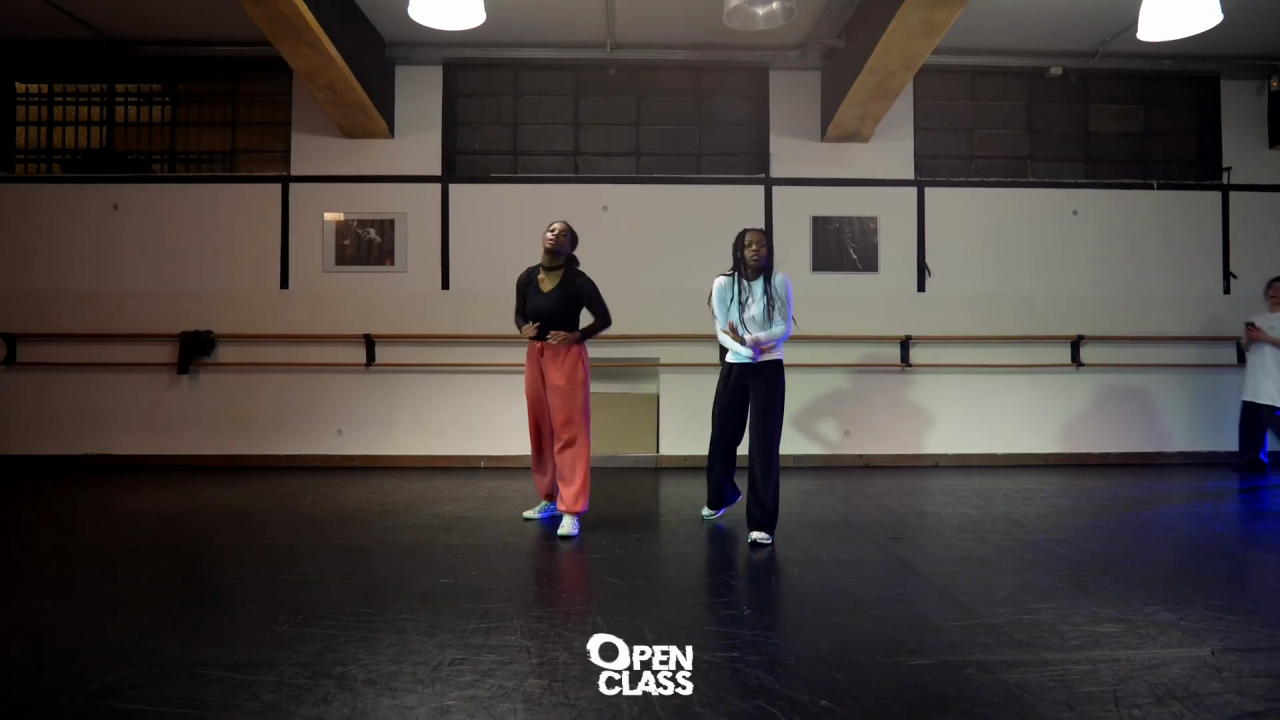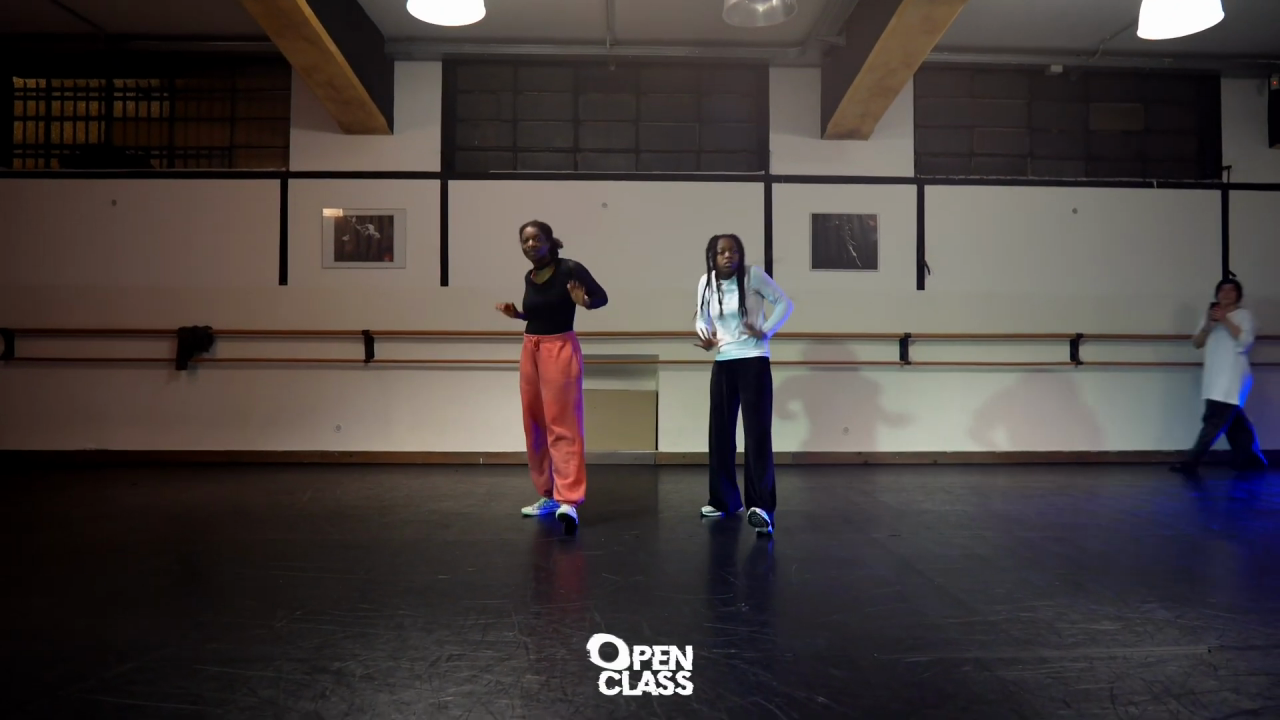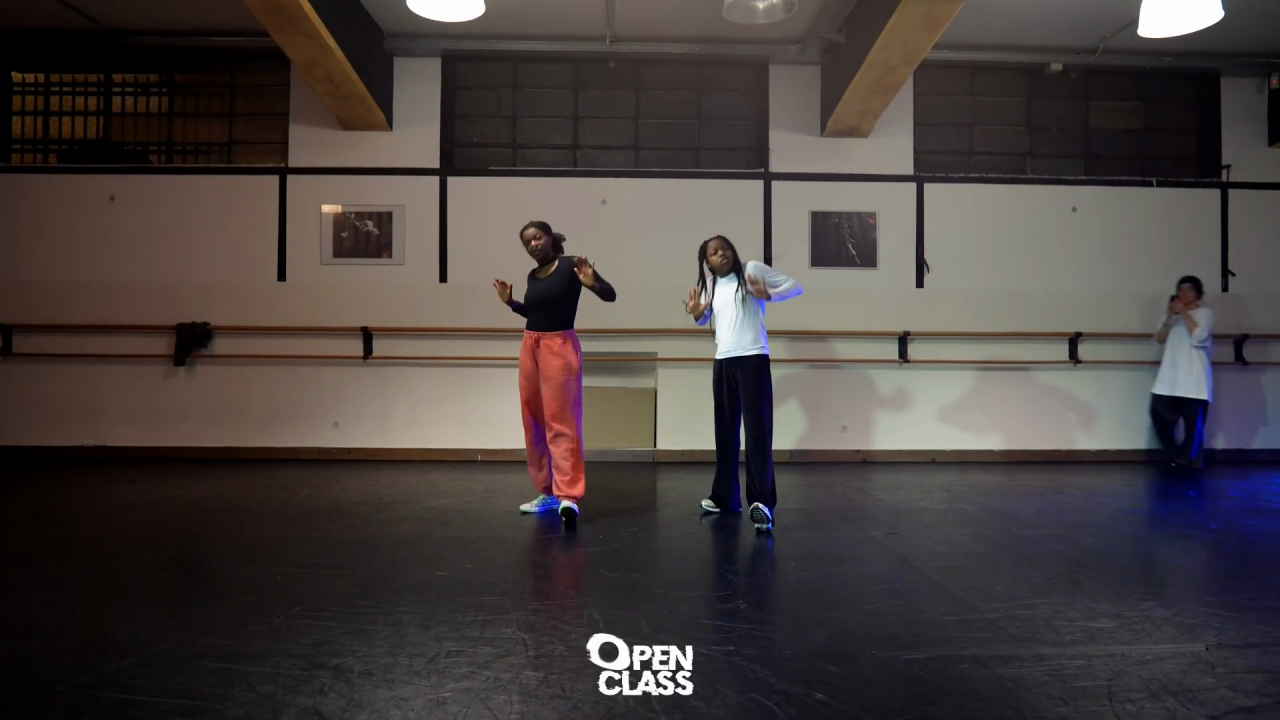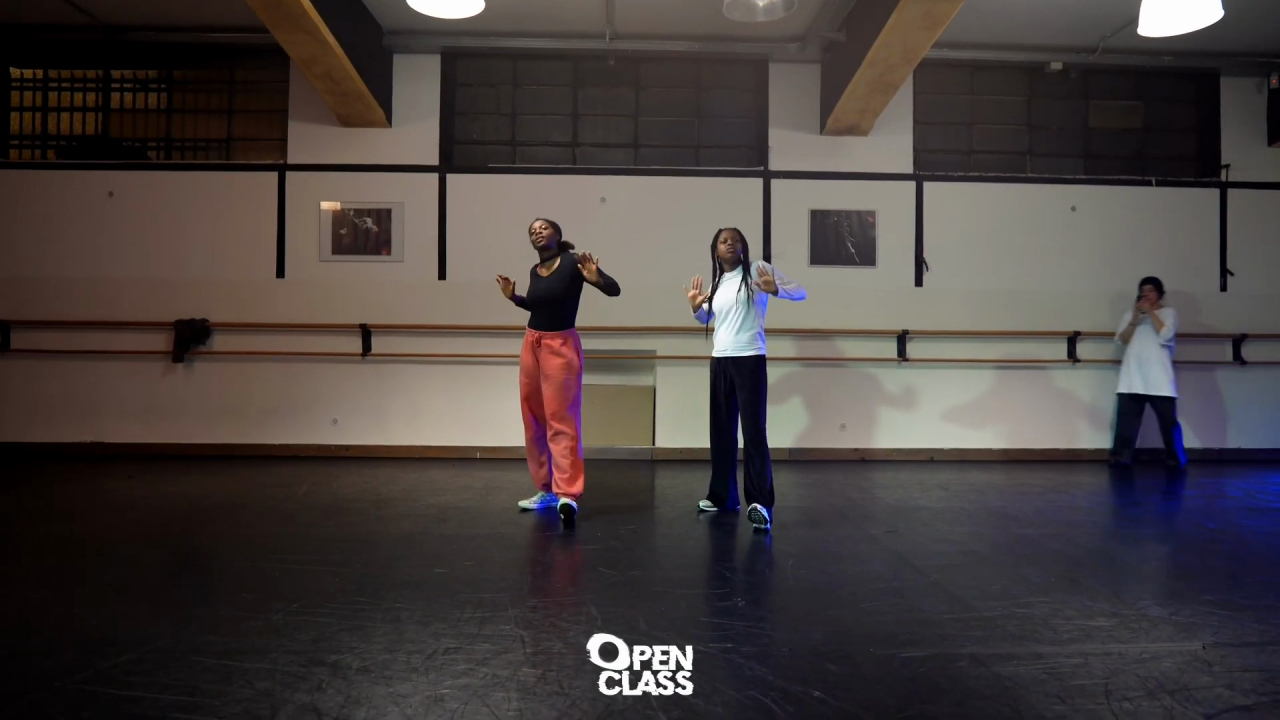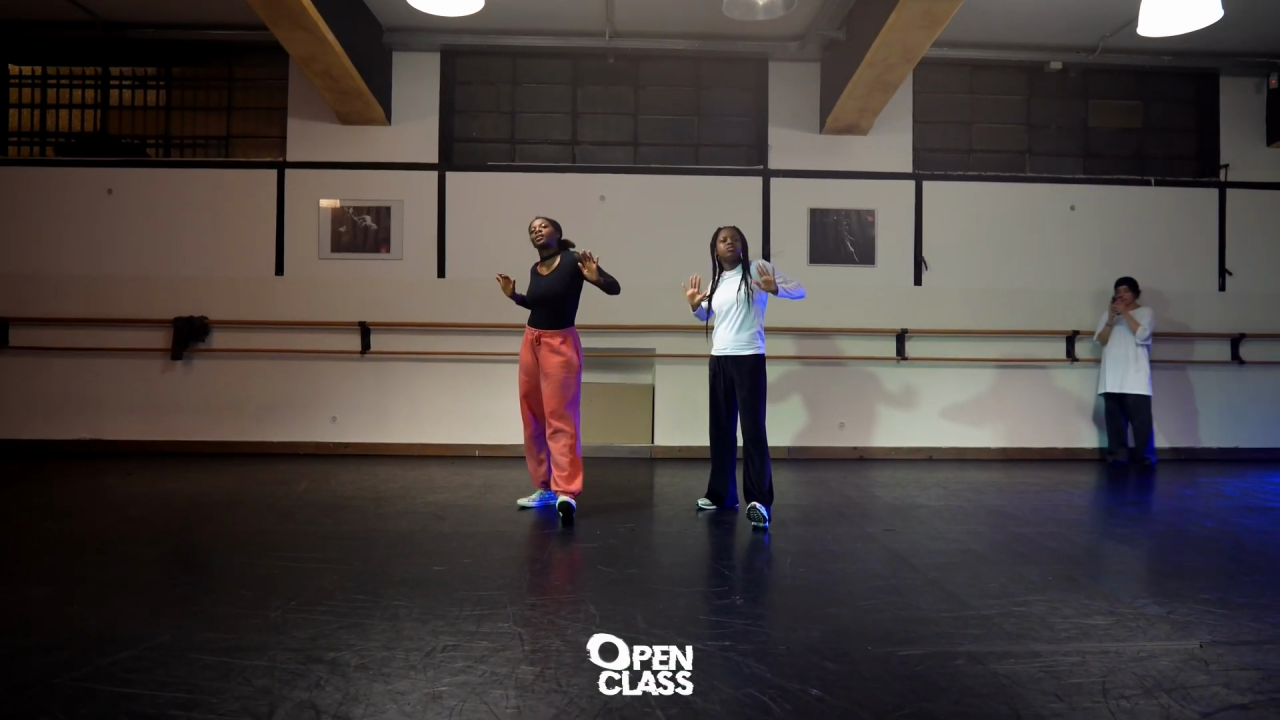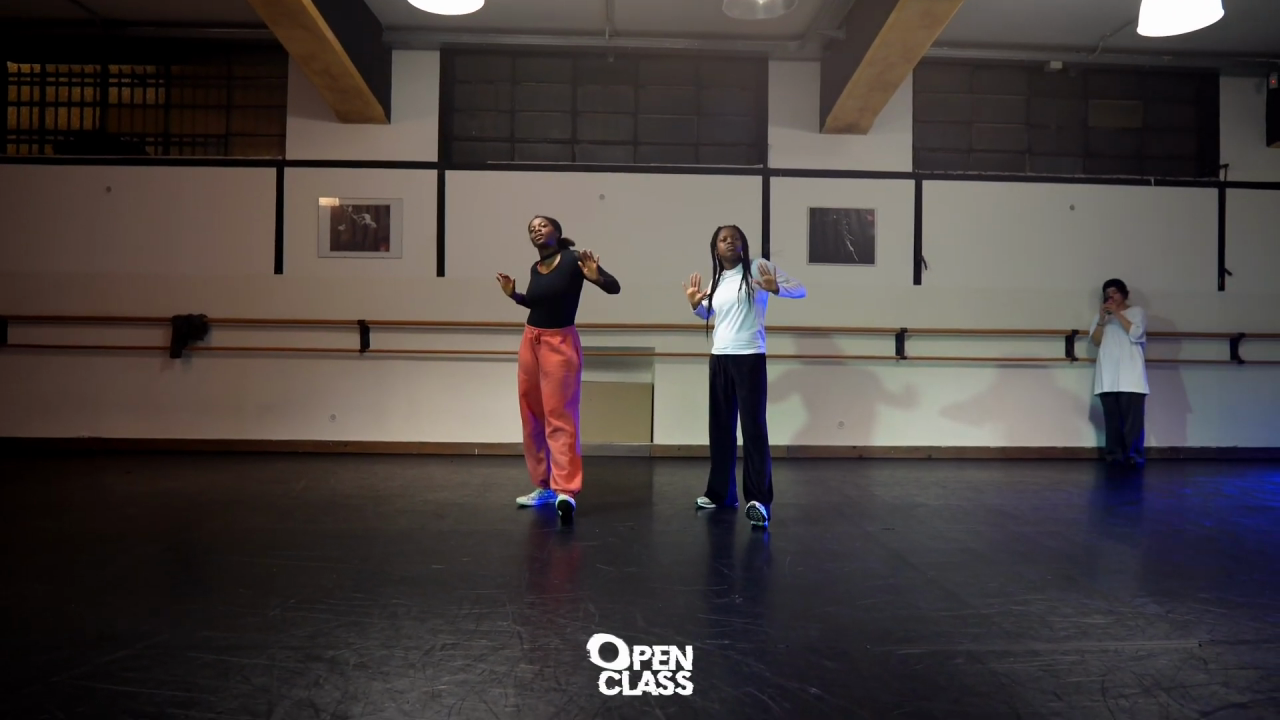
dt=0.4s
person 1, frame 1
left shoulder: (579, 281)
right shoulder: (526, 278)
left elbow: (604, 320)
left wrist: (575, 336)
right wrist: (525, 329)
left hip: (567, 358)
right hip: (536, 358)
left knee: (569, 433)
right knee: (540, 431)
left ankle: (570, 510)
right ankle: (549, 498)
person 1, frame 2
left shoulder: (570, 269)
right shoulder: (529, 277)
left elbow: (602, 297)
left wrist: (583, 301)
right wrist: (516, 314)
left hip: (561, 350)
right hip: (530, 351)
left knee: (562, 425)
right knee: (535, 426)
left ankle: (568, 500)
right ankle: (548, 495)
person 1, frame 3
left shoulder: (572, 265)
right shoulder: (532, 276)
left elbow: (611, 295)
left wrist: (591, 284)
right wrist: (510, 302)
left hip: (560, 347)
right hip: (530, 348)
left knee: (561, 422)
right knee: (534, 422)
left ankle: (568, 496)
right ankle: (547, 491)
person 1, frame 4
left shoulder: (573, 264)
right shoulder: (535, 271)
left elbow: (615, 290)
left wrist: (595, 279)
right wrist: (512, 296)
left hip: (561, 346)
right hip: (531, 345)
left knee: (561, 420)
right knee: (534, 420)
left ankle: (567, 493)
right ankle: (546, 489)
person 1, frame 5
left shoulder: (574, 261)
right shoulder: (535, 269)
left elbow: (615, 288)
left wrist: (596, 278)
right wrist: (513, 295)
left hip: (560, 344)
right hip: (531, 343)
left knee: (560, 418)
right knee: (533, 418)
left ankle: (566, 491)
right ankle: (544, 486)
person 1, frame 6
left shoulder: (574, 259)
right shoulder: (535, 268)
left elbow: (615, 287)
left wrist: (596, 278)
right wrist: (513, 294)
left hip: (560, 343)
right hip: (530, 342)
left knee: (560, 417)
right knee: (533, 417)
left ankle: (565, 490)
right ankle: (544, 485)
person 2, frame 1
left shoulder: (779, 281)
right shoulder: (723, 284)
left elbow: (784, 329)
right elbow: (722, 333)
left wrist: (749, 339)
right wrist: (747, 349)
left hip: (769, 370)
right hip: (734, 367)
left knee: (764, 444)
right knee: (722, 436)
left ankle: (762, 523)
right ankle: (720, 496)
person 2, frame 2
left shoulder: (753, 275)
right shoulder: (706, 282)
left elbow: (784, 303)
right elbow: (702, 319)
left wrist: (764, 332)
right wrist: (706, 339)
left hip: (754, 363)
right hip: (723, 364)
left knee: (757, 433)
right knee: (720, 432)
left ankle: (761, 506)
right ankle: (724, 499)
person 2, frame 3
left shoulder: (752, 269)
right shoulder: (710, 285)
left elbow: (795, 286)
right elbow: (705, 318)
left wrist: (769, 294)
right wrist: (697, 314)
left hip: (753, 360)
right hip: (723, 362)
left knee: (757, 429)
right knee: (725, 430)
left ankle: (762, 501)
right ankle: (725, 496)
person 2, frame 4
left shoulder: (758, 269)
right shoulder: (716, 282)
left elbow: (800, 292)
right elbow: (707, 319)
left wrist: (776, 290)
right wrist: (696, 307)
left hip: (750, 359)
right hip: (719, 361)
left knee: (753, 429)
right knee: (721, 429)
left ankle: (761, 502)
right ankle: (722, 495)
person 2, frame 5
left shoulder: (757, 268)
right shoulder: (716, 280)
left elbow: (800, 291)
right elbow: (707, 316)
left wrist: (776, 289)
right wrist: (695, 305)
left hip: (750, 358)
right hip: (719, 359)
left knee: (753, 428)
right knee: (721, 428)
left ankle: (760, 500)
right ankle: (721, 493)
person 2, frame 6
left shoulder: (758, 267)
right shoulder: (717, 279)
left elbow: (800, 290)
right elbow: (708, 314)
left wrist: (777, 288)
right wrist: (696, 304)
left hip: (750, 357)
right hip: (720, 358)
left knee: (753, 426)
right knee: (721, 426)
left ankle: (759, 499)
right ankle: (721, 492)
person 3, frame 1
right shoulder: (1257, 318)
right elbow: (1247, 347)
right wrist: (1249, 340)
right hip: (1254, 379)
right knee: (1248, 421)
right ankle: (1251, 460)
person 3, frame 2
left shoulder: (1244, 315)
right shoulder: (1211, 316)
left elbow: (1247, 340)
right elbow: (1197, 343)
left wrist: (1225, 320)
right wrist: (1207, 326)
left hip: (1232, 376)
right hip: (1214, 376)
left knee: (1214, 418)
right knee: (1233, 419)
left ankle: (1192, 460)
right ankle: (1251, 459)
person 3, frame 3
left shoulder: (1205, 313)
right shoulder: (1172, 314)
left elbow: (1199, 337)
right elbow: (1159, 339)
left wrist: (1185, 313)
right wrist: (1168, 318)
left hip: (1194, 375)
right hip: (1170, 374)
left knee: (1193, 419)
right knee: (1158, 411)
left ankle: (1188, 459)
right ankle: (1174, 452)
person 3, frame 4
left shoulder: (1169, 313)
right shoulder: (1131, 314)
left elbow: (1166, 336)
right elbow: (1122, 340)
left wrist: (1151, 313)
right wrist: (1134, 319)
left hip: (1158, 376)
right hip: (1132, 375)
left knee: (1167, 418)
right knee: (1126, 416)
left ankle: (1176, 458)
right ankle: (1121, 456)
person 3, frame 5
left shoulder: (1145, 312)
right shoulder: (1107, 314)
left elbow: (1142, 335)
right elbow: (1101, 340)
left wrist: (1125, 313)
right wrist: (1110, 320)
left hip: (1135, 374)
right hip: (1112, 374)
left knee: (1140, 414)
right knee: (1114, 416)
left ankle: (1147, 455)
right ankle: (1117, 454)
person 3, frame 6
left shoulder: (1137, 311)
right shoulder: (1101, 315)
left elbow: (1135, 334)
right elbow: (1095, 341)
left wrist: (1117, 314)
right wrist: (1102, 320)
left hip: (1130, 374)
right hip: (1108, 374)
left knee: (1132, 414)
right knee: (1112, 415)
left ankle: (1134, 454)
right ankle: (1115, 454)
